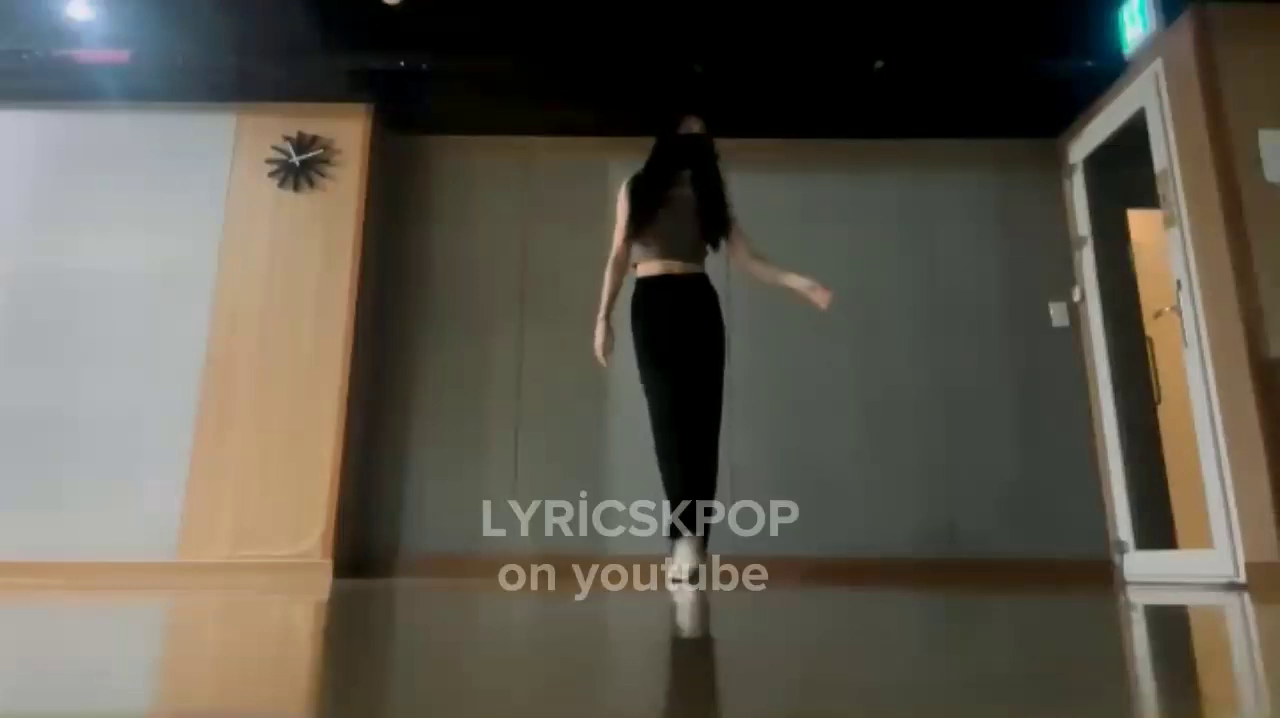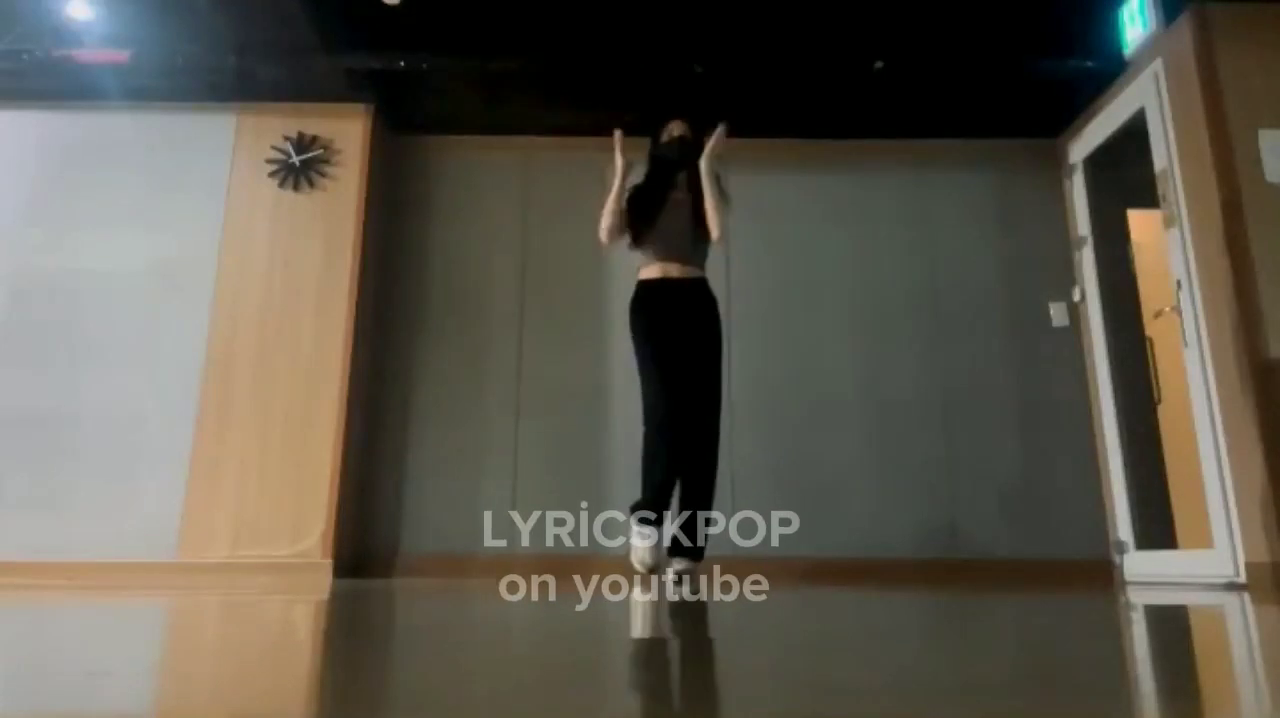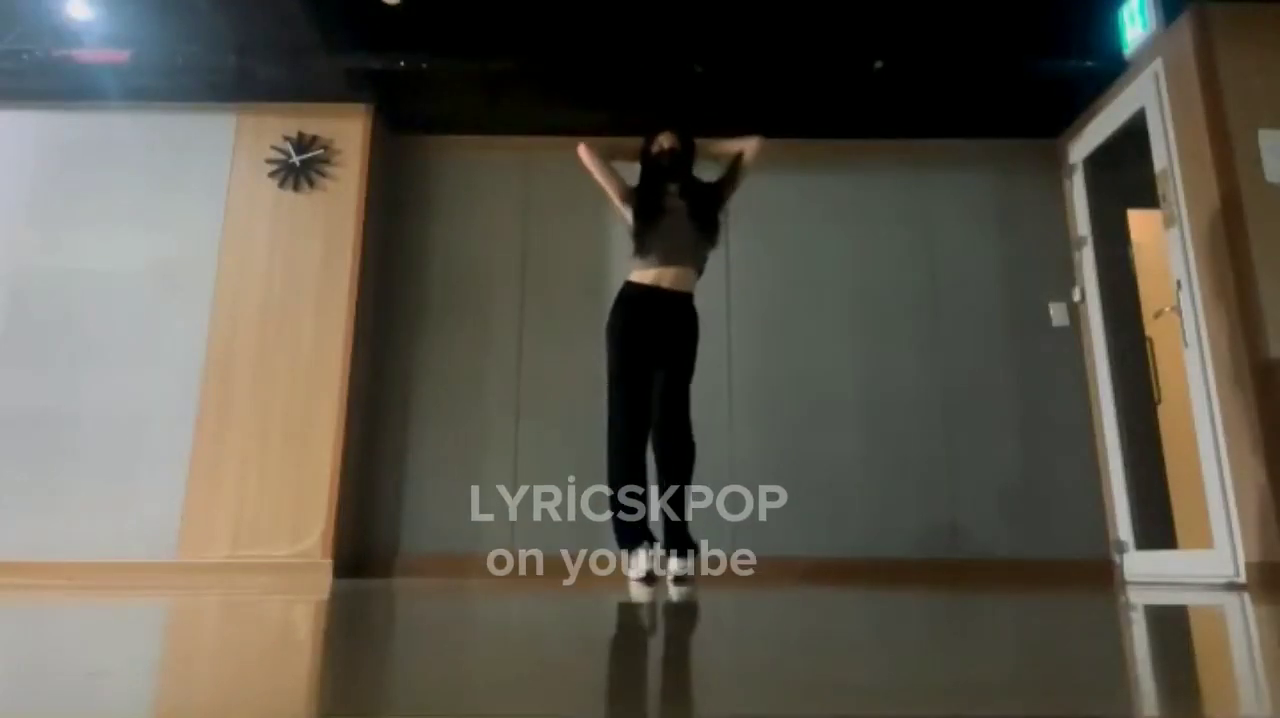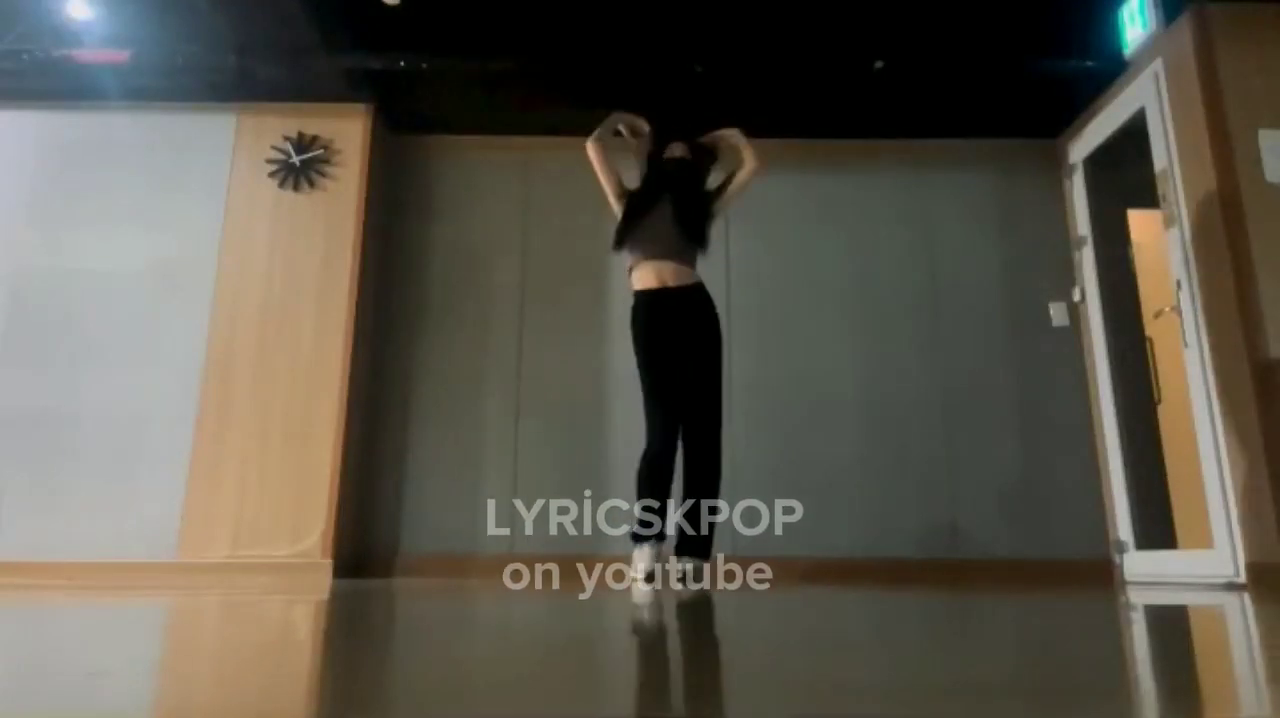
dt=0.5s
person 1, frame 1
left shoulder: (710, 198)
right shoulder: (636, 189)
left elbow: (745, 256)
right elbow: (618, 256)
left wrist: (797, 282)
right wrist: (603, 317)
left hip: (700, 304)
right hip: (652, 302)
left knee: (701, 421)
right knee: (670, 414)
left ankle: (688, 542)
right ankle: (685, 537)
person 1, frame 2
left shoulder: (706, 193)
right shoulder: (640, 194)
left elbow: (718, 232)
right elbow: (607, 236)
left wrist: (707, 172)
right wrist: (620, 178)
left hip: (697, 303)
right hip: (651, 303)
left knee: (700, 422)
right knee: (664, 403)
left ankle: (685, 550)
right ankle: (649, 522)
person 1, frame 3
left shoulder: (708, 200)
right shoulder: (636, 201)
left elbow: (751, 146)
right elbow: (586, 150)
left wrist: (704, 149)
right wrist: (639, 154)
left hip: (679, 316)
right hip: (633, 308)
left knee: (671, 422)
right knee: (627, 426)
left ankle: (677, 547)
right ankle: (637, 547)
person 1, frame 4
left shoulder: (703, 206)
right shoulder: (630, 201)
left elbow: (749, 165)
right elbow: (595, 148)
left wrist: (723, 138)
right wrist: (624, 125)
left hip: (695, 313)
right hip: (650, 318)
left knee: (703, 431)
right knee: (664, 426)
left ankle: (691, 554)
right ankle: (648, 546)
